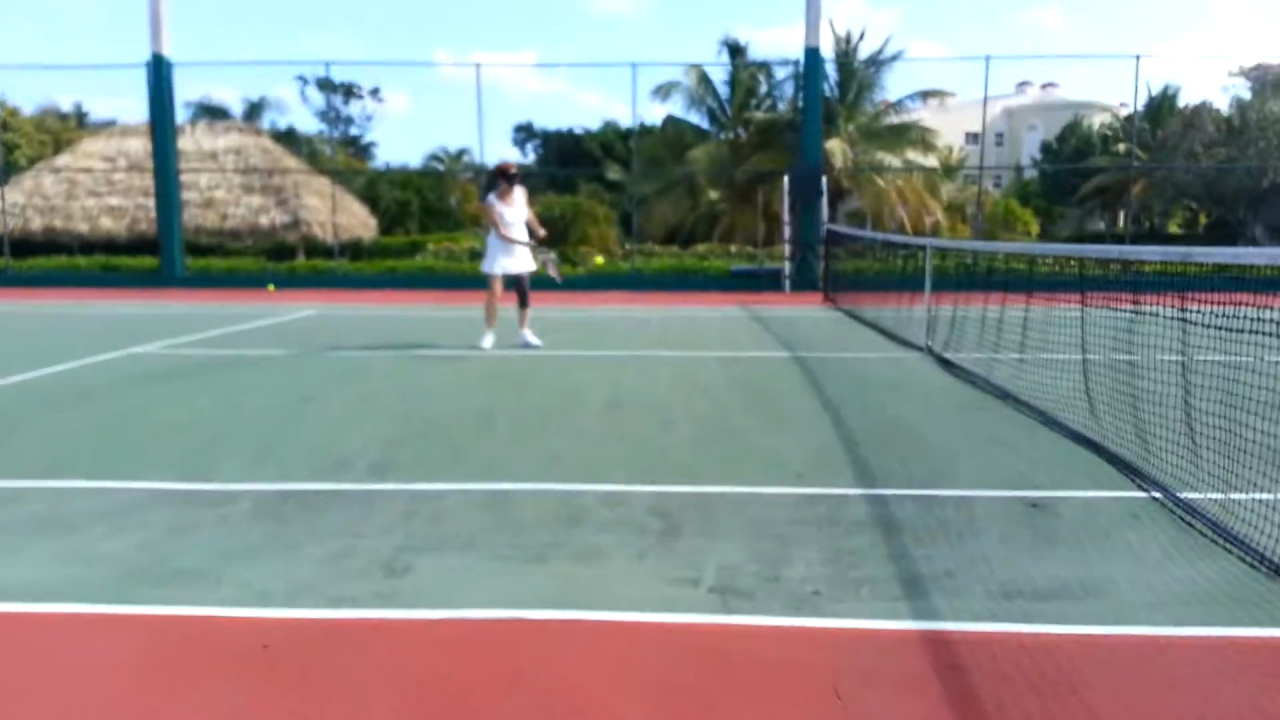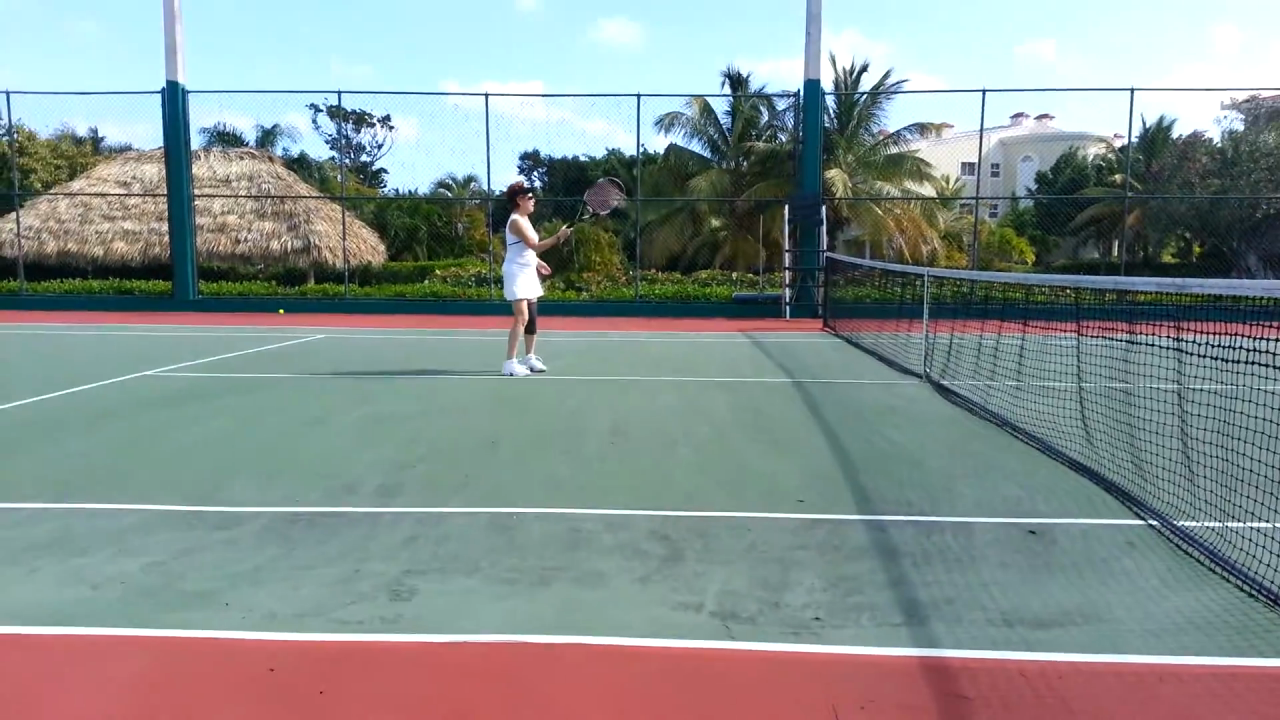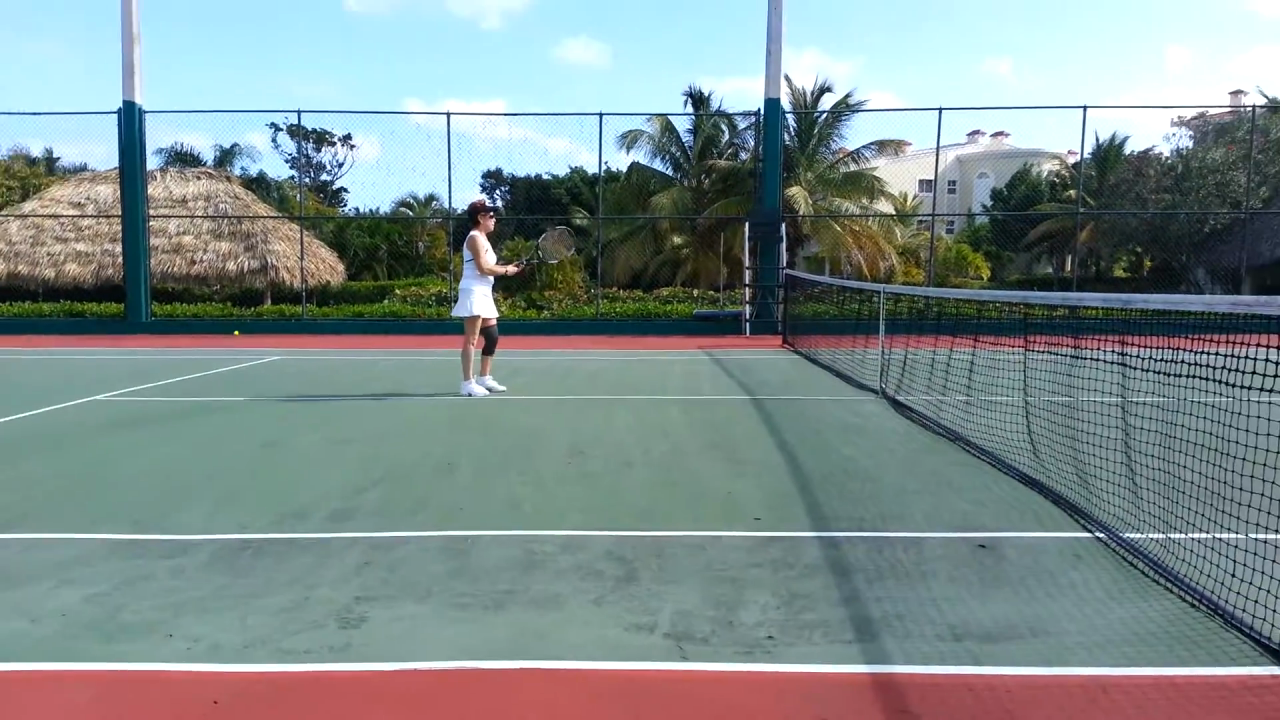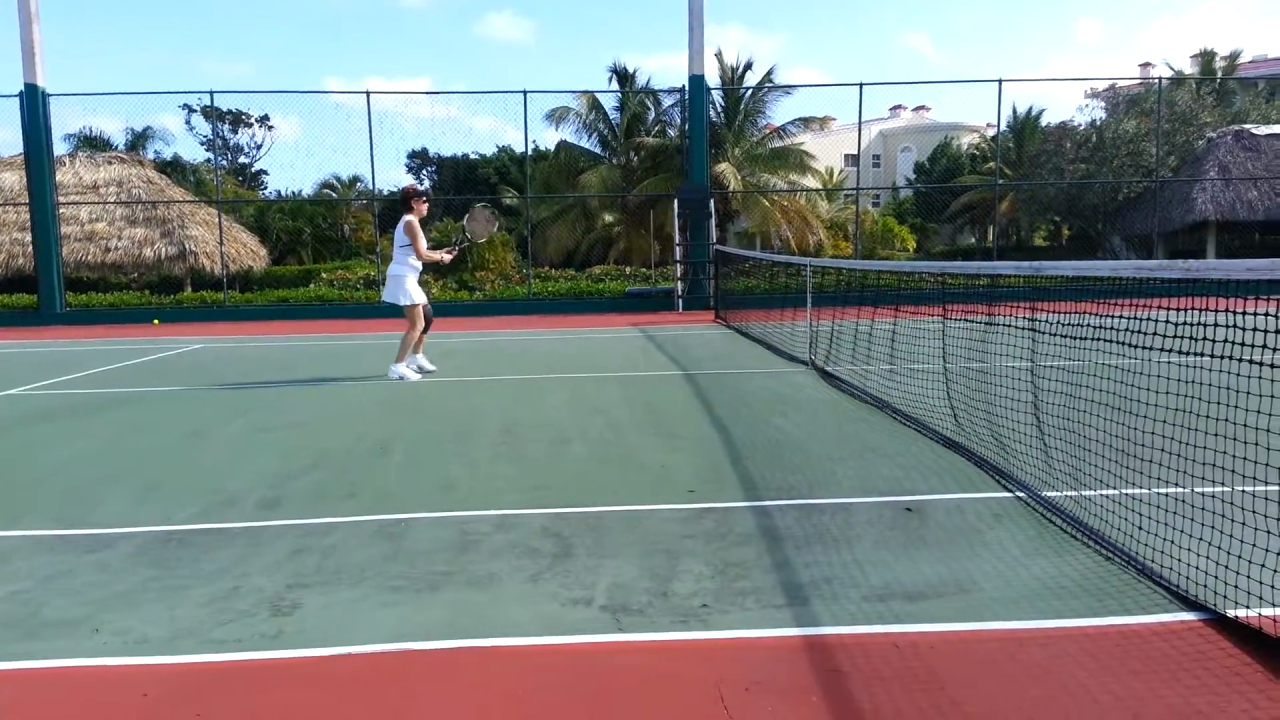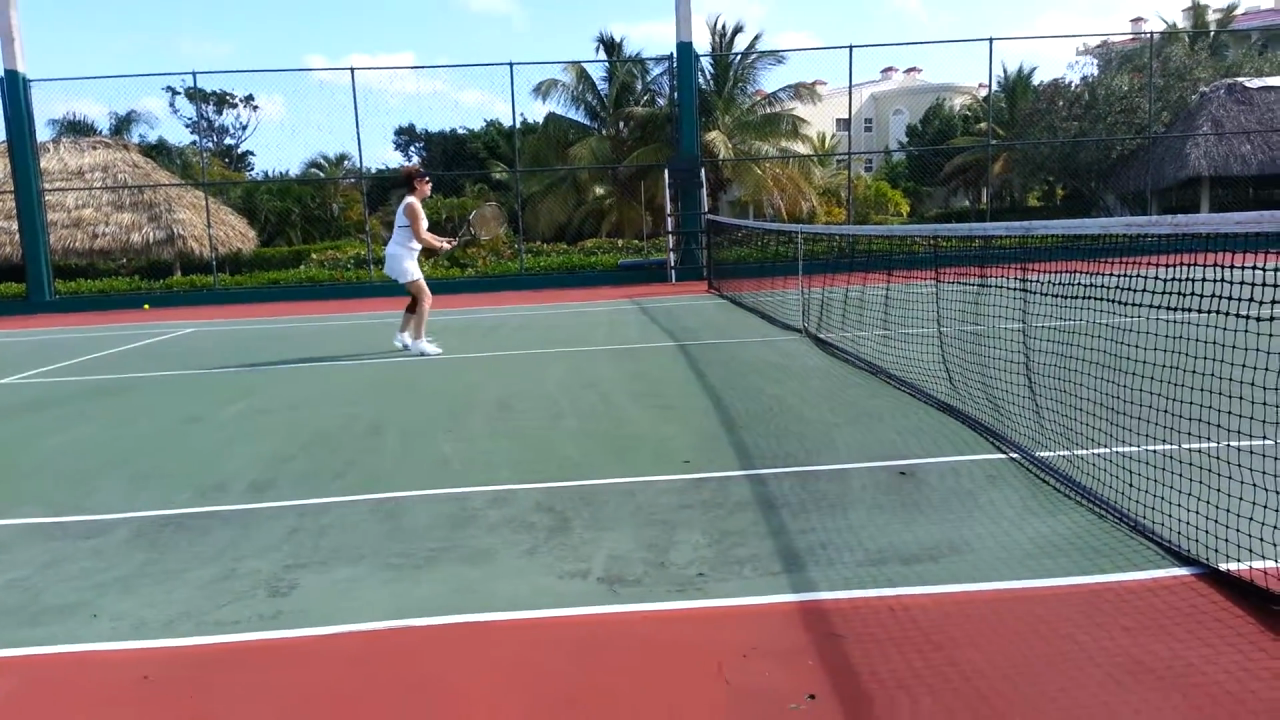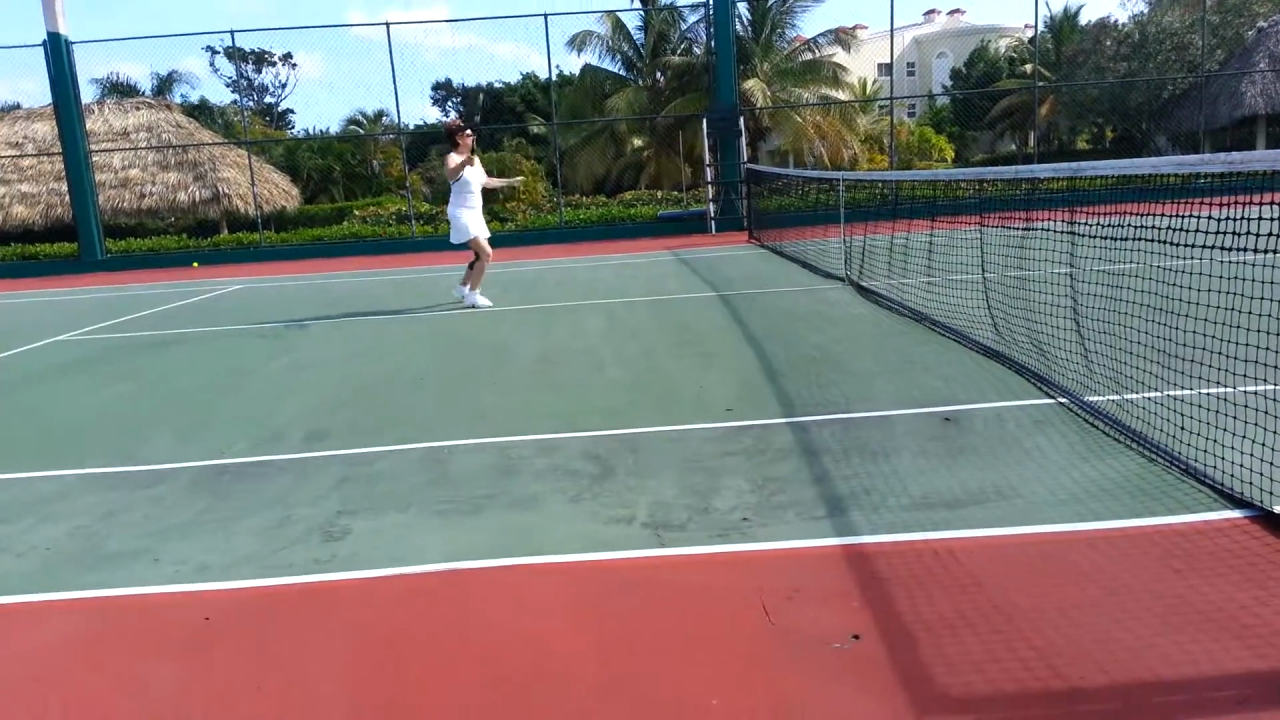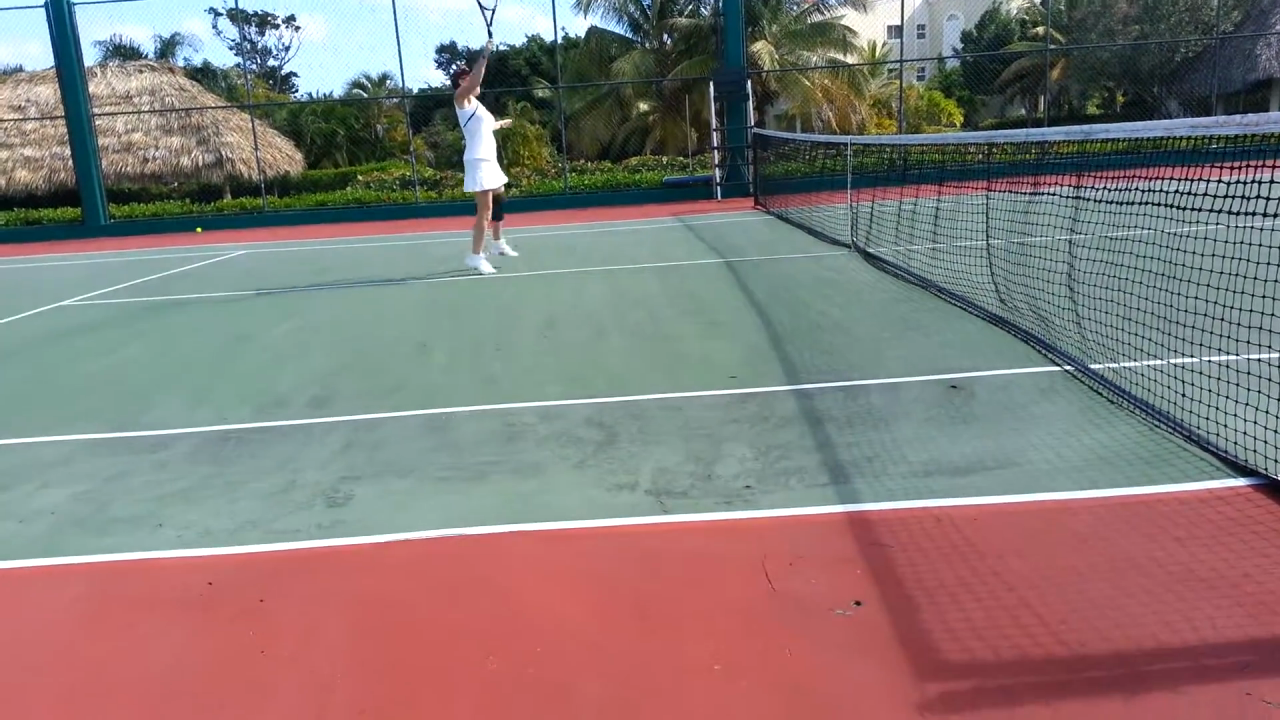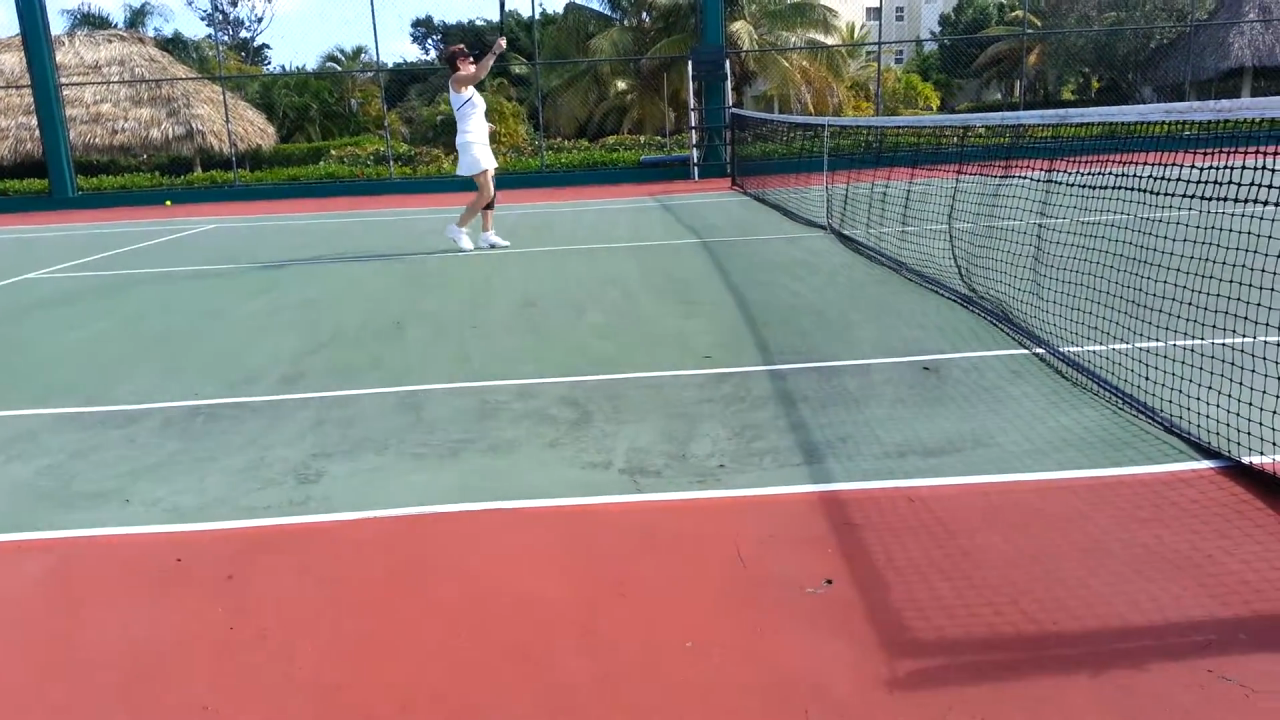
dt=0.5s
person 1, frame 1
left shoulder: (522, 192)
right shoulder: (492, 202)
right elbow: (501, 232)
left wrist: (537, 229)
right wrist: (521, 241)
left hip: (520, 250)
right hip: (500, 250)
left knee: (524, 291)
right knee: (494, 292)
left ankle: (525, 332)
right ankle: (489, 334)
person 1, frame 2
left shoulder: (524, 218)
right shoulder: (516, 222)
right elbow: (535, 246)
left wrist: (537, 262)
right wrist: (558, 236)
left hip: (528, 273)
right hip: (516, 274)
left knee: (532, 318)
right knee: (521, 318)
left ankle: (529, 357)
right ankle: (510, 362)
person 1, frame 3
left shoulder: (483, 238)
right shoulder: (475, 238)
right elbow: (483, 269)
left wrist: (507, 268)
right wrist: (506, 271)
left hip: (483, 294)
right hip: (473, 292)
left knee: (492, 337)
right knee: (471, 339)
left ankle: (484, 378)
right ankle: (467, 383)
person 1, frame 4
left shoulder: (409, 222)
right shoulder: (411, 223)
left elbow: (416, 253)
right elbow: (421, 255)
left wrist: (440, 253)
right wrist: (442, 258)
left hip: (406, 279)
right hip: (403, 278)
left knee: (427, 316)
right knee: (417, 324)
left ankle: (416, 358)
right ankle: (398, 366)
person 1, frame 5
left shoulder: (413, 203)
right shoulder: (413, 205)
left elbow: (421, 233)
right elbow: (421, 238)
left wrist: (443, 240)
right wrist: (440, 246)
left hip: (404, 256)
right hip: (401, 256)
left knee: (418, 296)
right knee: (425, 298)
left ankle: (403, 335)
right ankle: (419, 342)
person 1, frame 6
left shoulder: (474, 159)
right shoulder: (452, 158)
left elbow: (485, 182)
right elbow: (450, 176)
left wrist: (510, 182)
right wrist: (464, 164)
left hip: (475, 214)
right hip: (462, 215)
left knee: (481, 254)
right knee: (486, 253)
left ankle: (462, 288)
right ankle: (472, 294)
person 1, frame 7
left shoulder: (473, 103)
right shoulder: (462, 96)
right elbow: (475, 81)
left wrist: (499, 123)
right wrist: (484, 55)
left hip: (488, 161)
right hip: (478, 161)
left knee: (500, 201)
right knee: (485, 211)
left ankle: (497, 243)
right ankle: (476, 257)
person 1, frame 8
left shoulder: (465, 86)
right shoulder: (457, 79)
right elbow: (479, 75)
left wrist: (483, 124)
right wrist: (494, 51)
left hip: (480, 144)
right hip: (471, 144)
left knee: (490, 191)
right knee: (486, 193)
left ankle: (487, 235)
right ankle: (458, 228)
